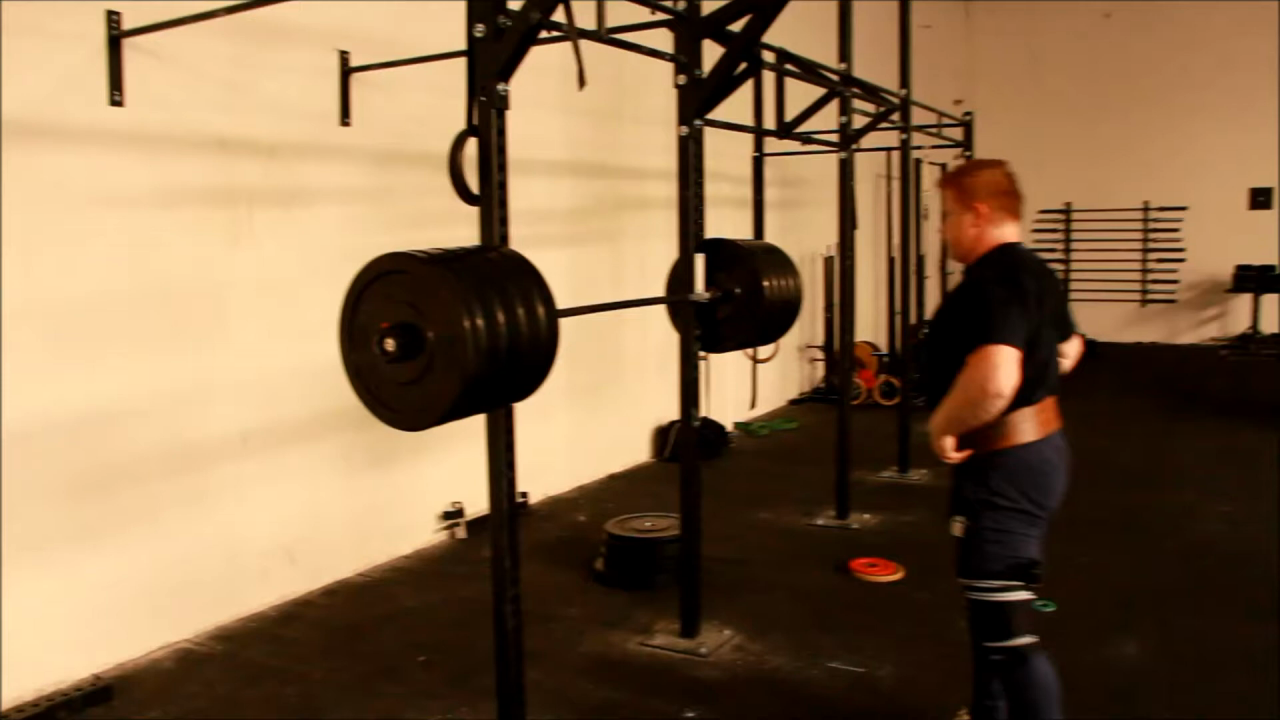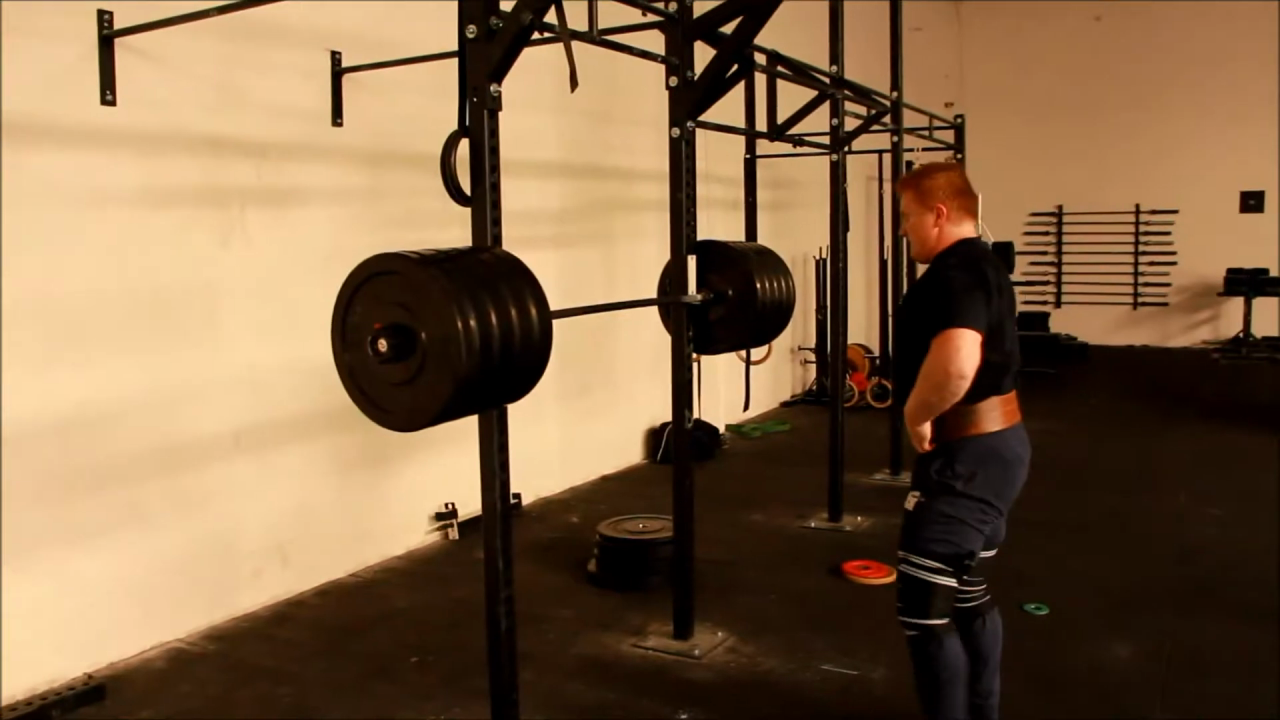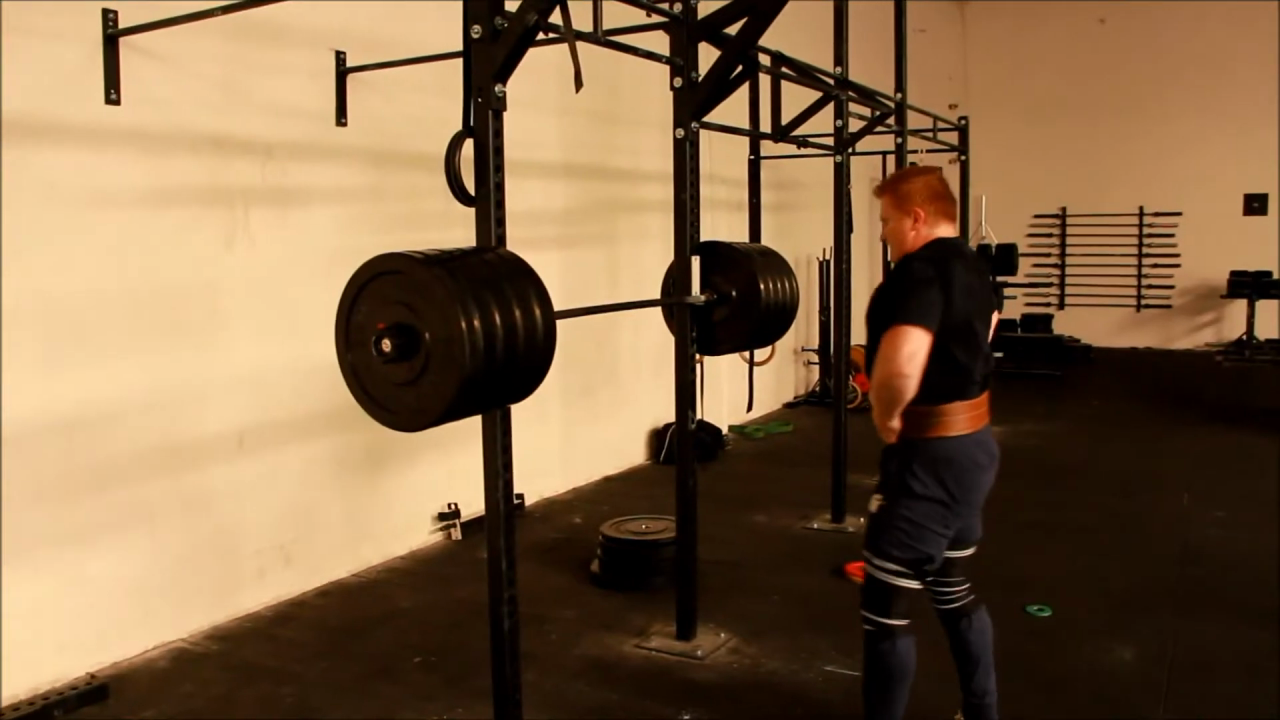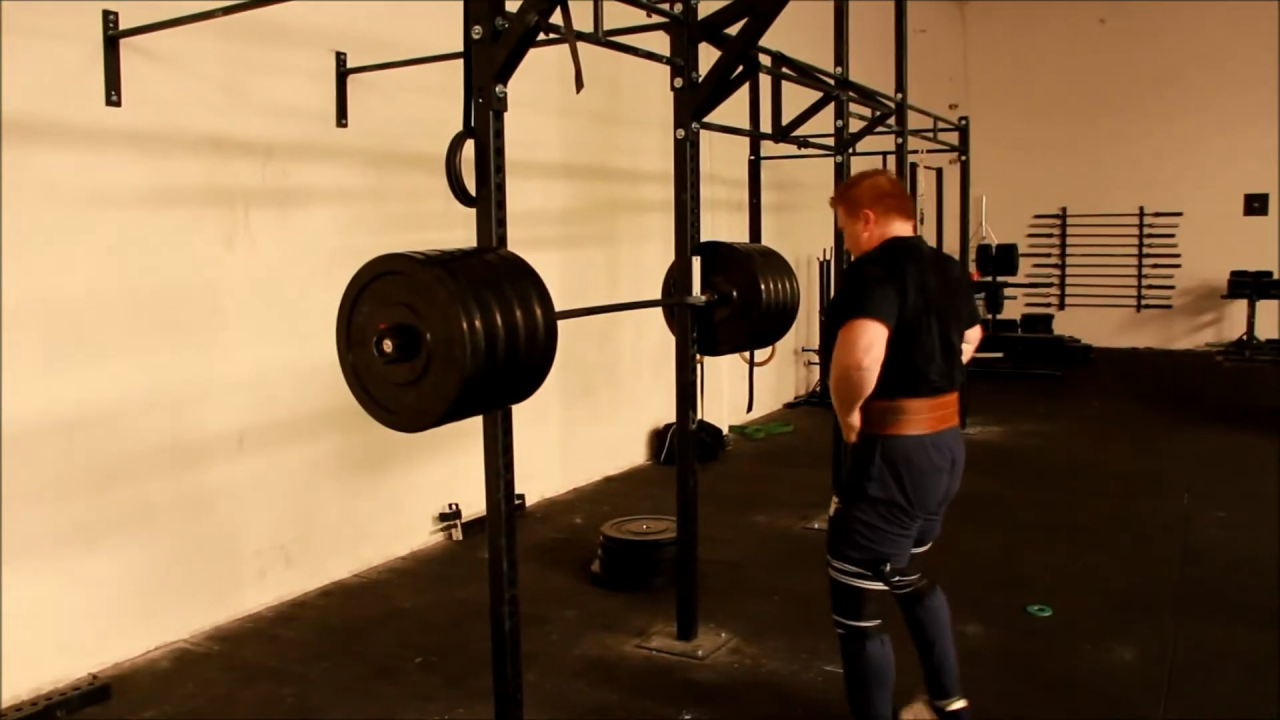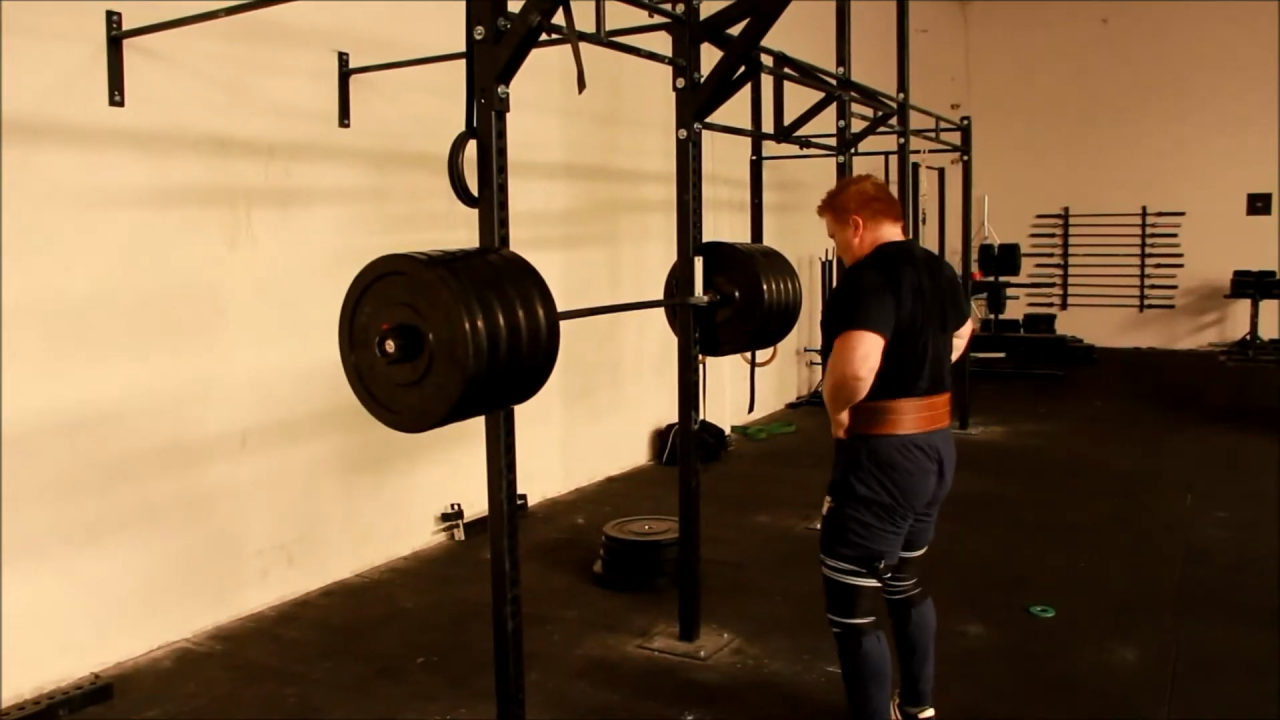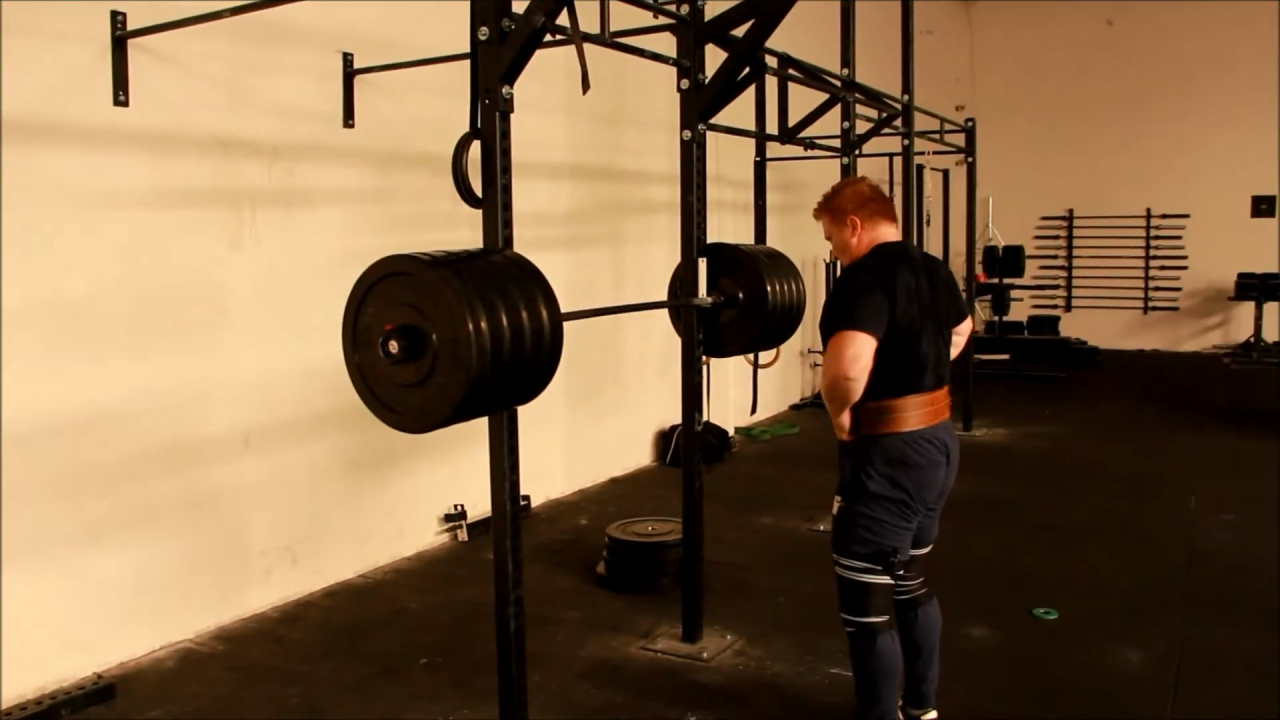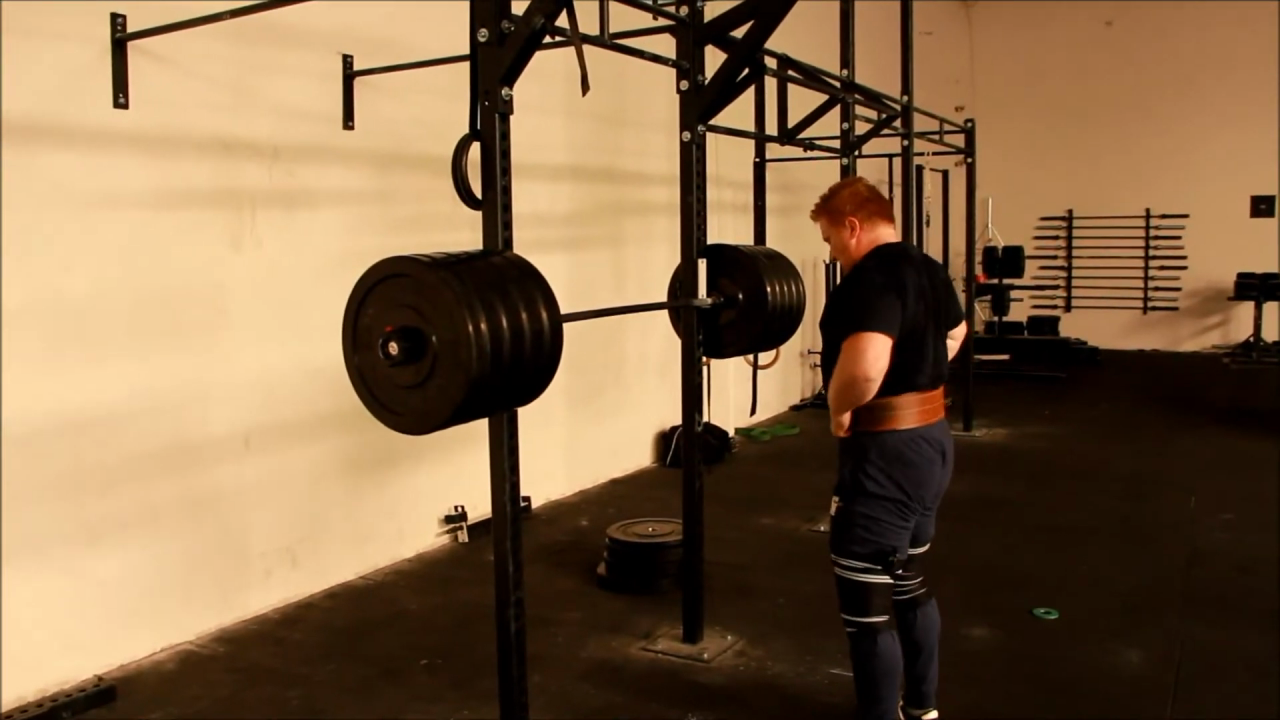
dt=0.3s
person 1, frame 1
left shoulder: (990, 282)
right shoulder: (1034, 272)
left elbow: (992, 381)
right elbow: (1068, 348)
left wrist: (942, 426)
left hip: (1004, 466)
right hip: (1038, 450)
left knee: (1005, 630)
right knee: (992, 601)
person 1, frame 2
left shoulder: (951, 273)
right shoulder: (985, 265)
left elbow: (955, 363)
left wrist: (916, 416)
left hip: (966, 457)
right hip: (996, 445)
left knee: (923, 607)
right knee: (968, 591)
person 1, frame 3
left shoulder: (918, 271)
right shoulder: (969, 266)
left elbow: (901, 363)
left wrist: (885, 415)
left hip: (929, 457)
right hip: (970, 446)
left knee: (885, 606)
right knee: (951, 588)
person 1, frame 4
left shoulder: (873, 271)
right shoulder: (947, 268)
left elbow: (859, 356)
right elbow: (969, 339)
left wrist: (846, 409)
left hip: (892, 456)
right hip: (944, 445)
left knee: (857, 607)
right knee: (908, 575)
person 1, frame 5
left shoulder: (869, 277)
right shoulder: (938, 270)
left elbow: (854, 367)
right elbow: (960, 332)
left wrist: (836, 409)
left hip: (882, 458)
right hip: (935, 449)
left knee: (851, 605)
right knee: (902, 581)
person 1, frame 6
left shoulder: (867, 277)
right shoulder: (932, 269)
left elbow: (845, 367)
right elbow: (960, 331)
left wrist: (838, 410)
left hip: (888, 456)
right hip: (936, 444)
left knee: (865, 605)
right knee: (909, 582)
person 1, frame 7
left shoulder: (872, 277)
right shoulder: (927, 269)
left elbow: (864, 367)
right elbow: (955, 332)
left wrist: (838, 408)
left hip: (885, 456)
right hip: (931, 443)
left knee: (865, 604)
right knee: (909, 583)
